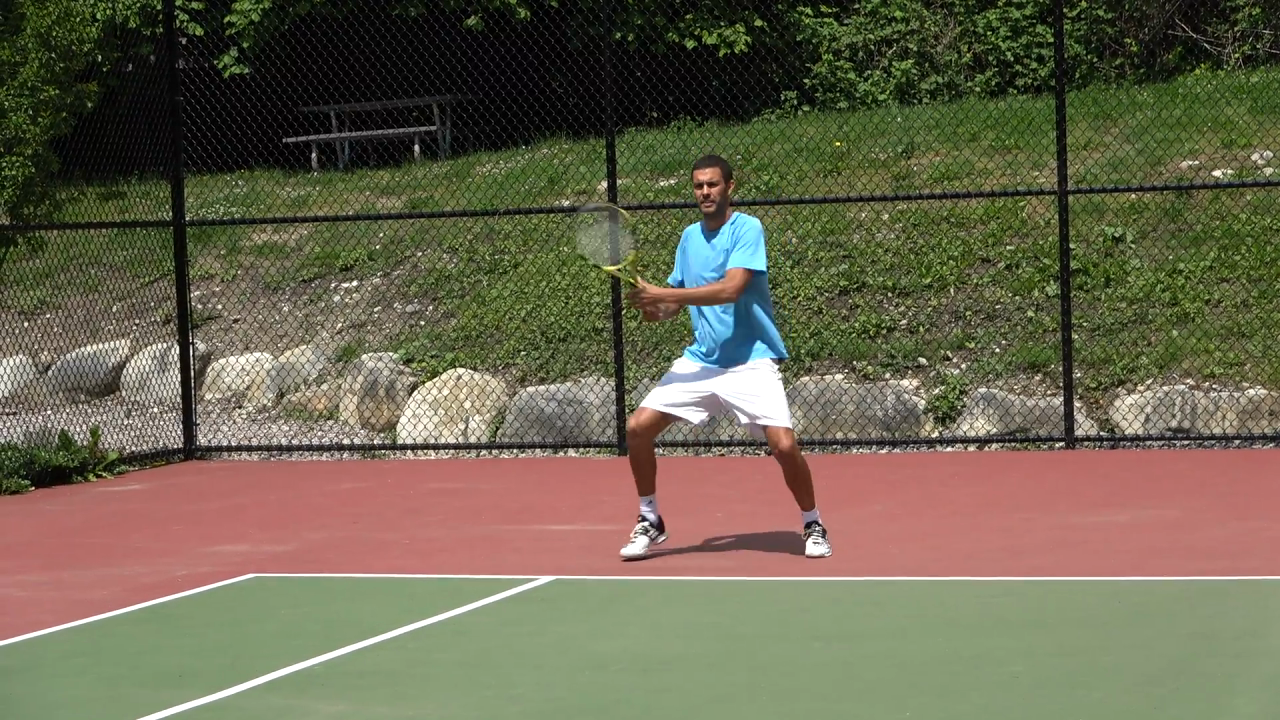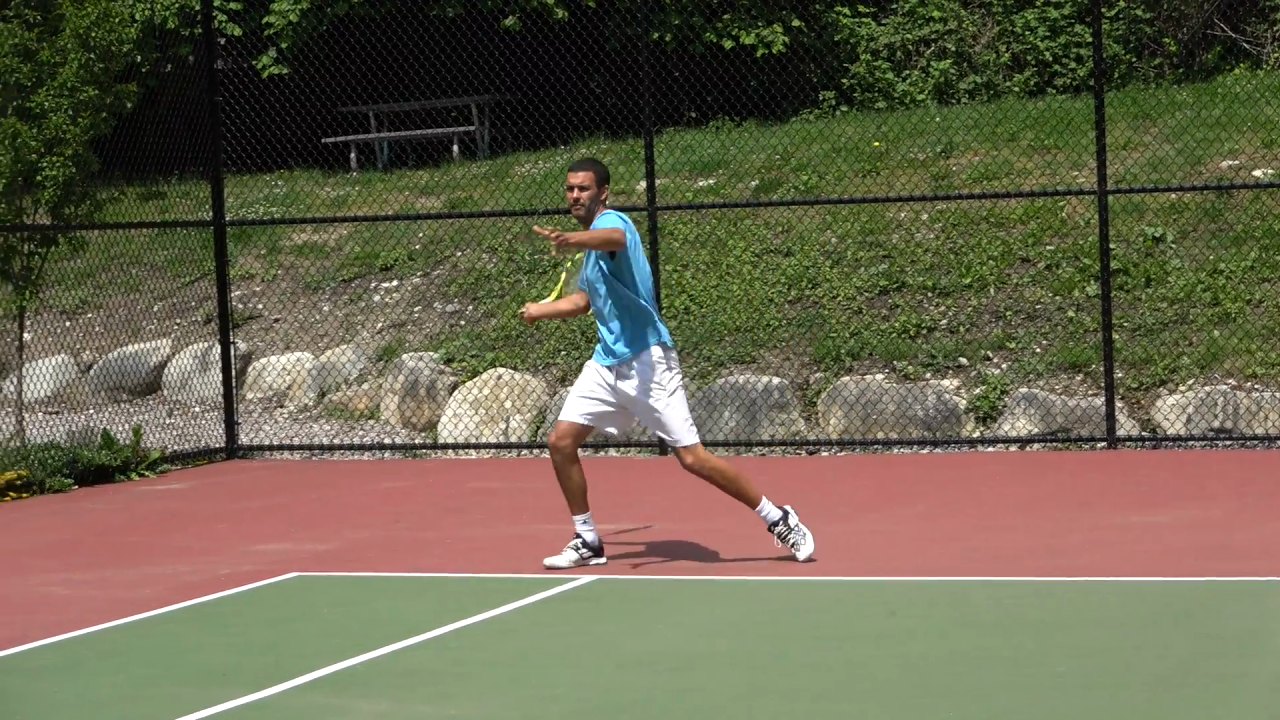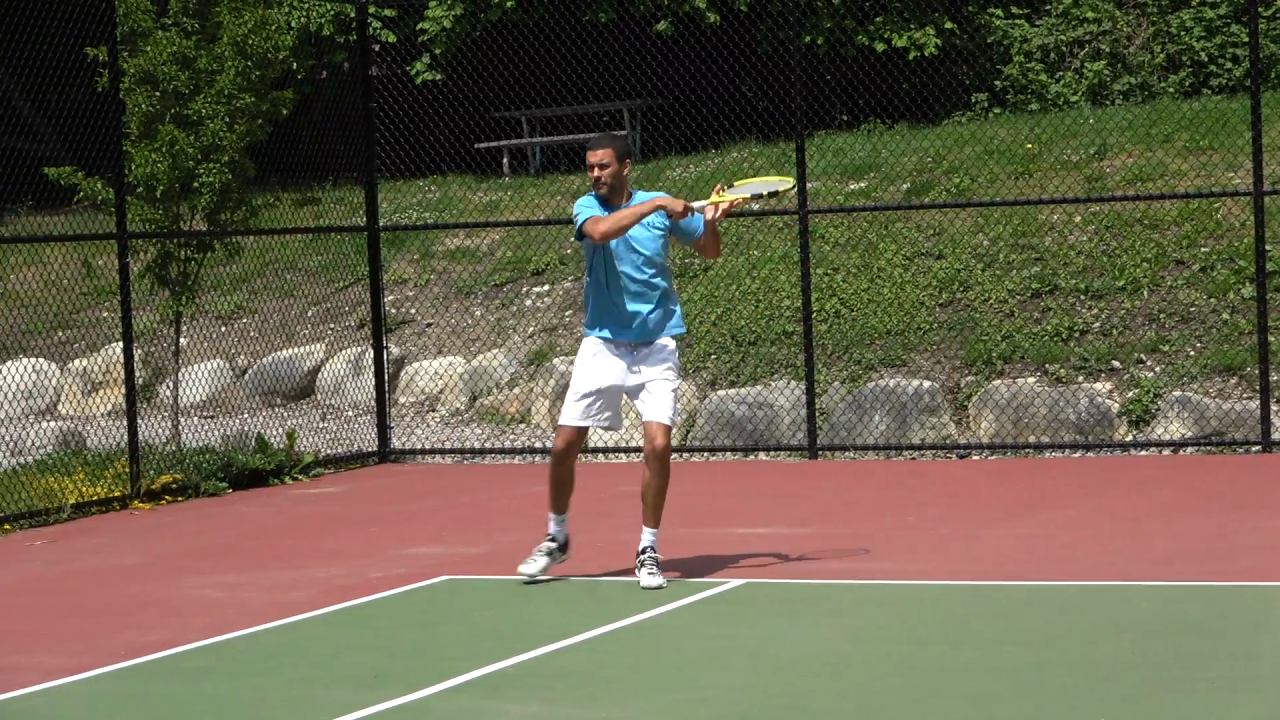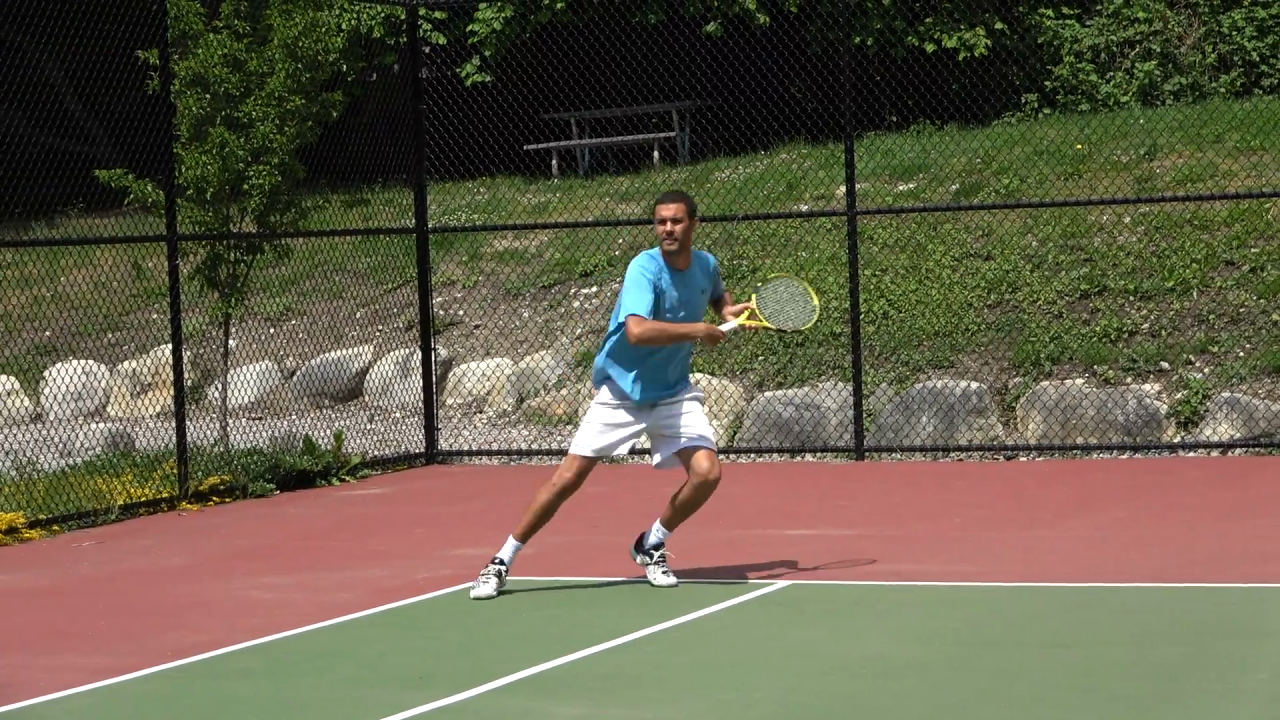
dt=0.4s
person 1, frame 1
left shoulder: (748, 229)
right shoulder: (690, 237)
left elbow: (732, 288)
right elbow: (678, 295)
left wrist: (667, 294)
right wrist: (655, 305)
left hip: (752, 359)
right hip: (700, 361)
left knee: (784, 445)
right knee: (637, 428)
left ankle: (812, 524)
right ankle: (650, 522)
person 1, frame 2
left shoulder: (612, 223)
right shoulder: (591, 247)
left elbow: (615, 239)
left wrist: (569, 238)
right wrist: (543, 309)
left hip: (647, 360)
right hip: (607, 361)
left knee: (693, 459)
right knee: (560, 442)
left ankle: (779, 519)
right ankle: (587, 540)
person 1, frame 3
left shoulder: (661, 207)
right shoulder: (587, 206)
left elbow: (710, 251)
right elbow: (600, 231)
left wrist: (714, 219)
right wrist: (655, 204)
left hip: (656, 345)
right hip: (602, 345)
left knee: (657, 445)
right knee: (564, 446)
left ankle: (647, 549)
right ankle: (556, 538)
person 1, frame 4
left shoulder: (706, 264)
right shoulder: (643, 268)
left elbow: (722, 301)
right elbow: (637, 331)
left wrist: (732, 313)
right wrist: (699, 330)
left hip: (675, 392)
right hip: (622, 392)
left knee: (706, 473)
right knee: (567, 479)
left ankle: (652, 543)
right ankle: (503, 560)
